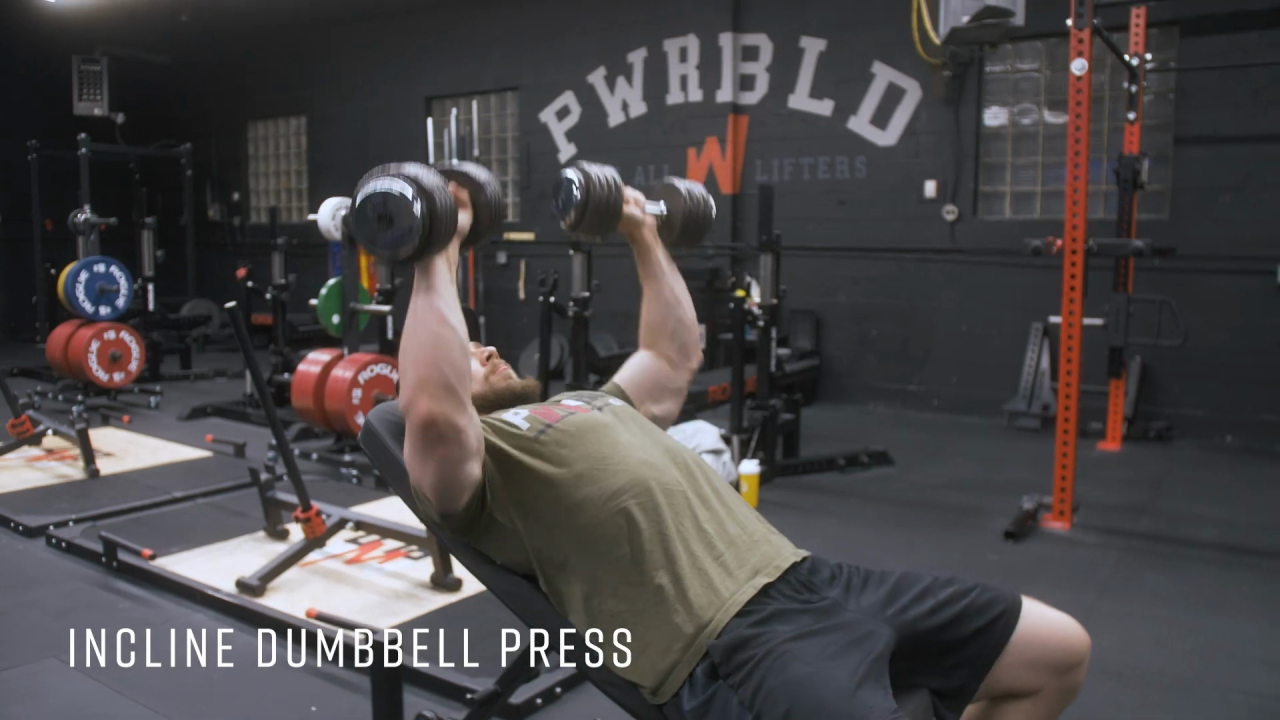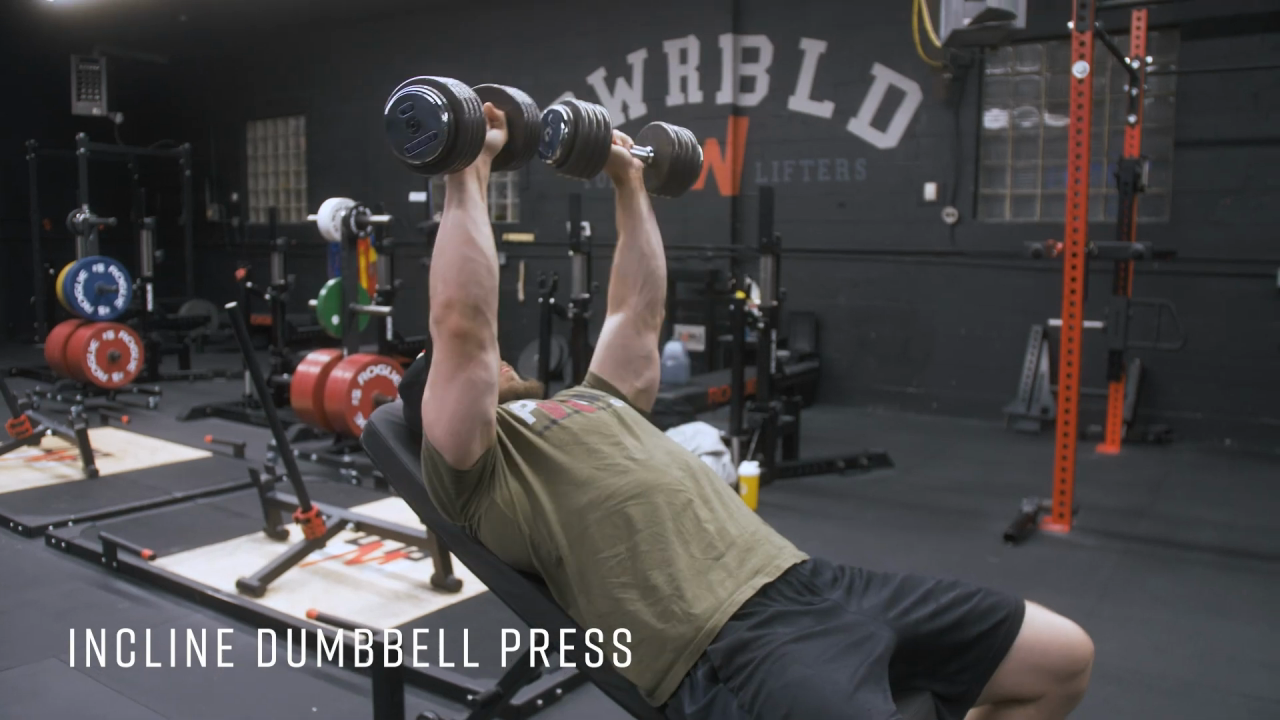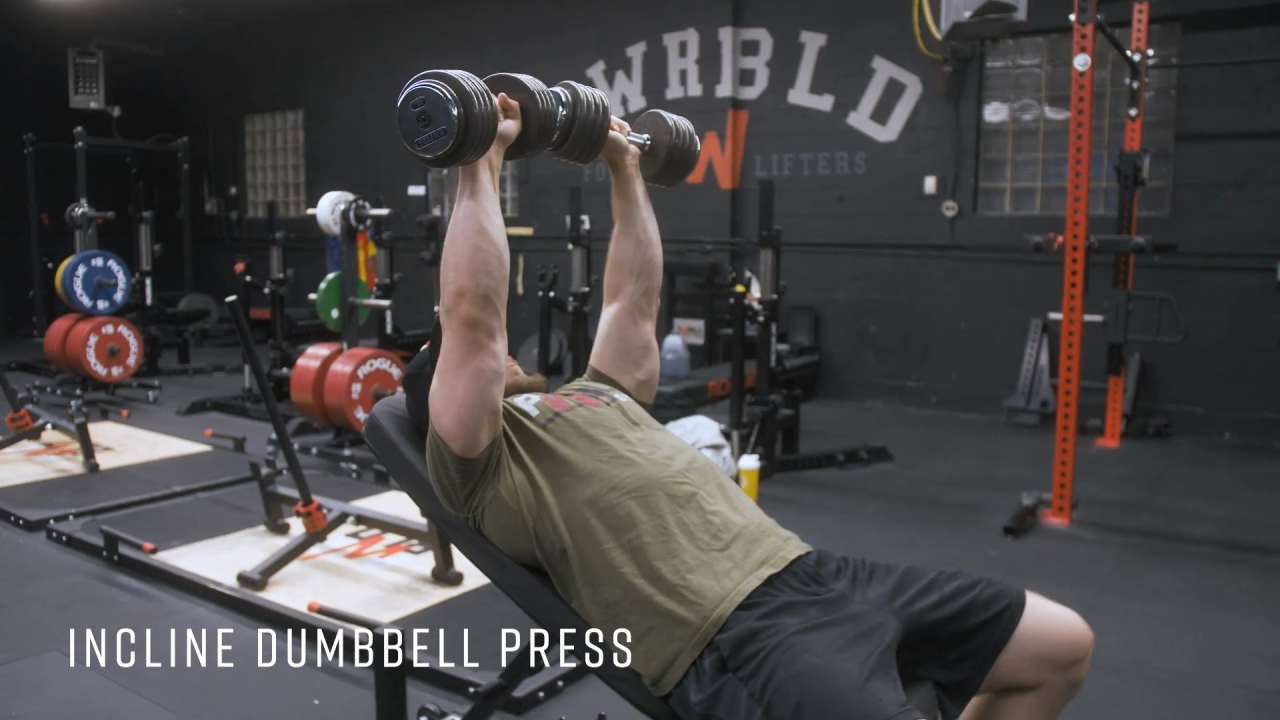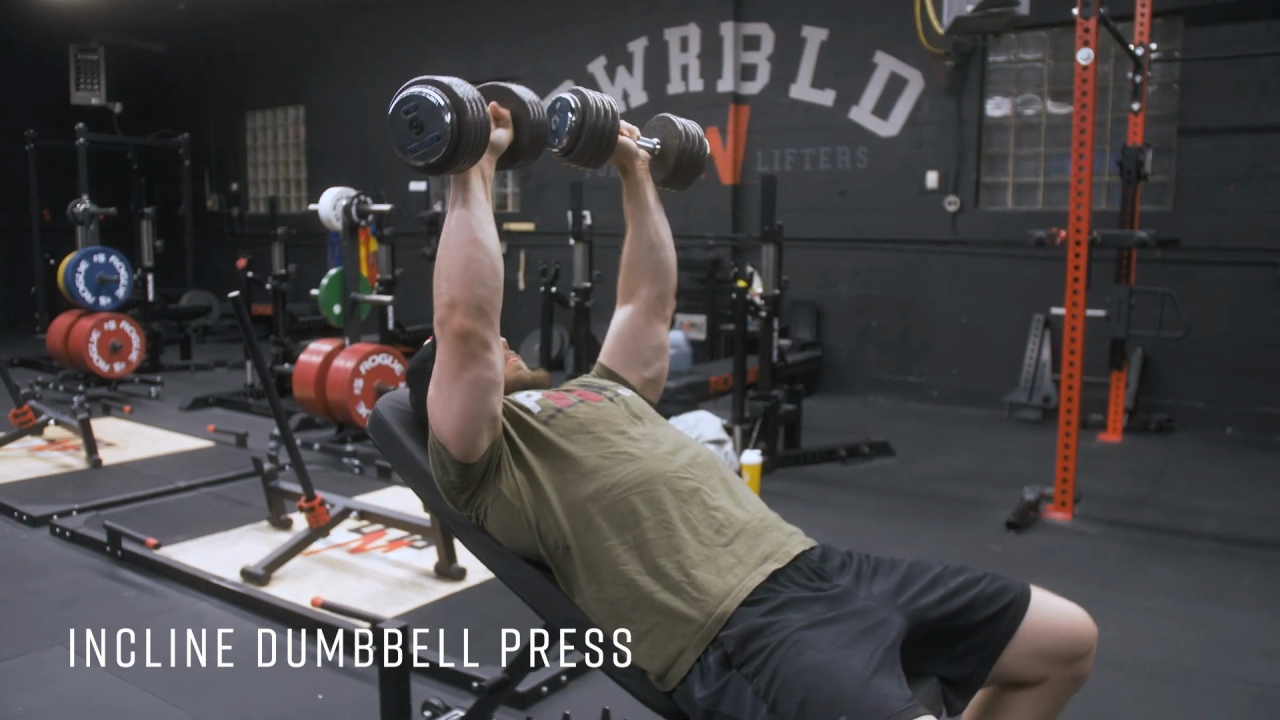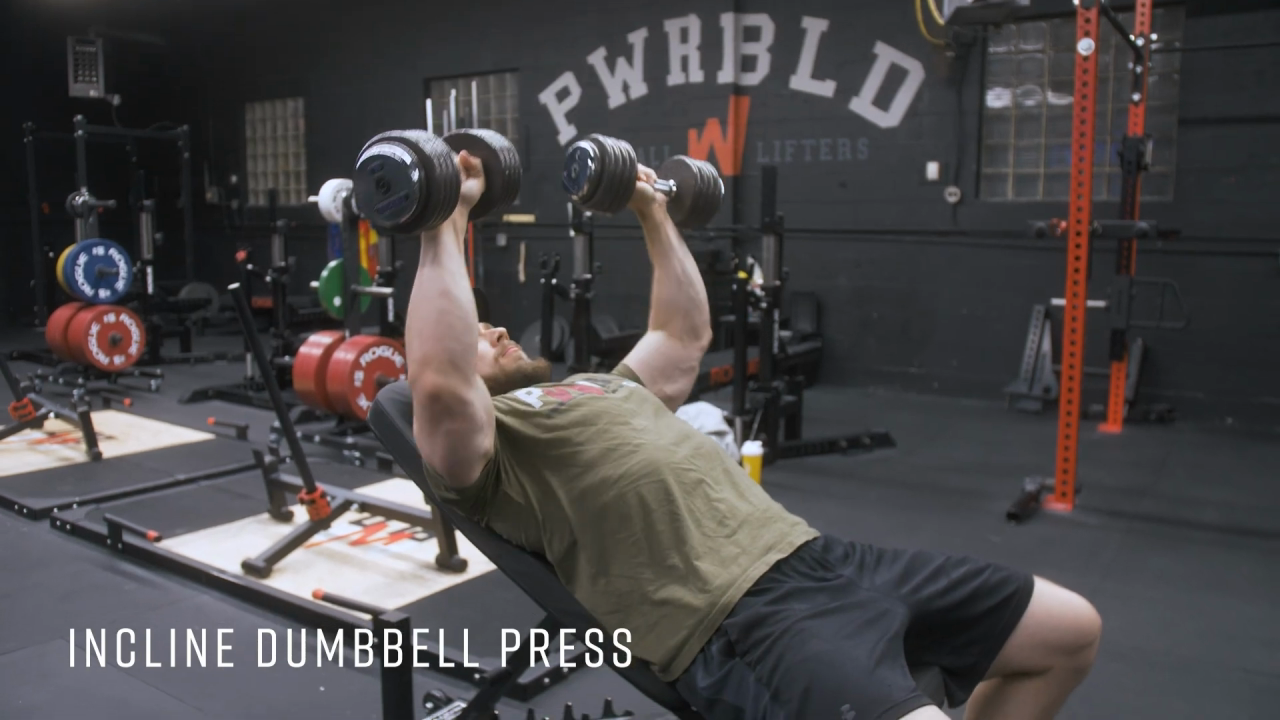
dt=0.3s
person 1, frame 1
left shoulder: (589, 408)
right shoulder: (473, 457)
left elbow: (678, 357)
right elbow: (432, 410)
left wrist: (646, 241)
right wrist: (438, 254)
left hip: (804, 583)
right hip: (731, 649)
left knee: (1059, 654)
person 1, frame 2
left shoulder: (593, 405)
right shoulder: (477, 466)
left elbow: (638, 312)
right elbow: (460, 327)
left wrist: (629, 184)
right wrist: (469, 173)
left hip: (801, 581)
right hip: (725, 647)
left knee: (1063, 658)
person 1, frame 3
left shoulder: (593, 399)
right shoulder: (480, 463)
left elbow: (634, 301)
right elbow: (472, 314)
left wrist: (625, 169)
right wrist: (482, 163)
left hip: (804, 573)
right hip: (733, 639)
left knee: (1063, 647)
person 1, frame 4
left shoulder: (597, 393)
right shoulder: (485, 455)
left elbow: (648, 304)
right elbow: (461, 329)
left wrist: (634, 174)
right wrist: (475, 173)
left hip: (815, 567)
right hip: (738, 632)
left knee: (1067, 642)
person 1, frame 5
left shoulder: (601, 391)
right shoulder: (484, 452)
left elbow: (685, 335)
right elbow: (438, 384)
left wrist: (652, 214)
right wrist: (445, 225)
left hip: (810, 558)
right hip: (737, 623)
left knee: (1070, 631)
